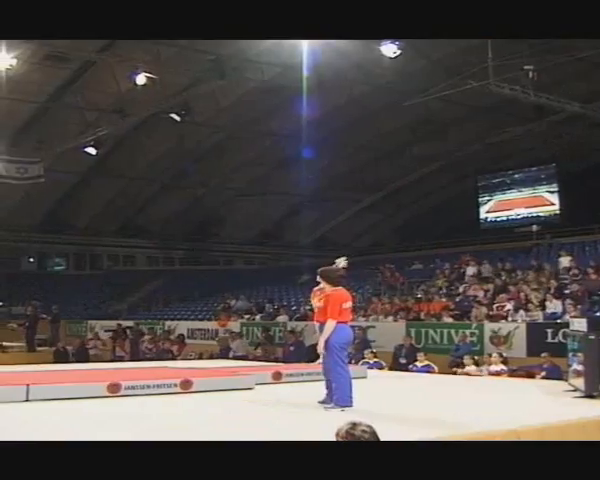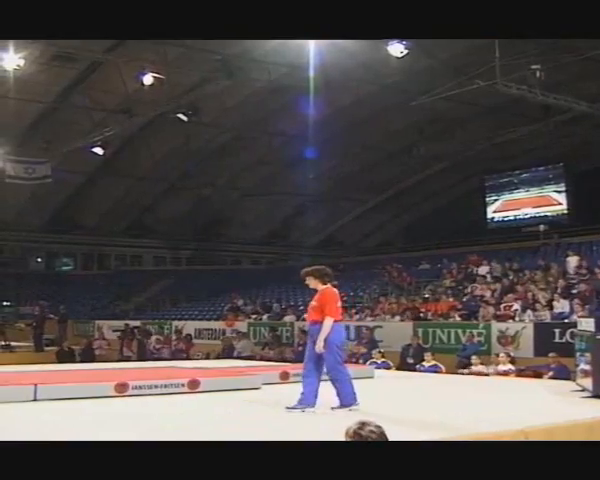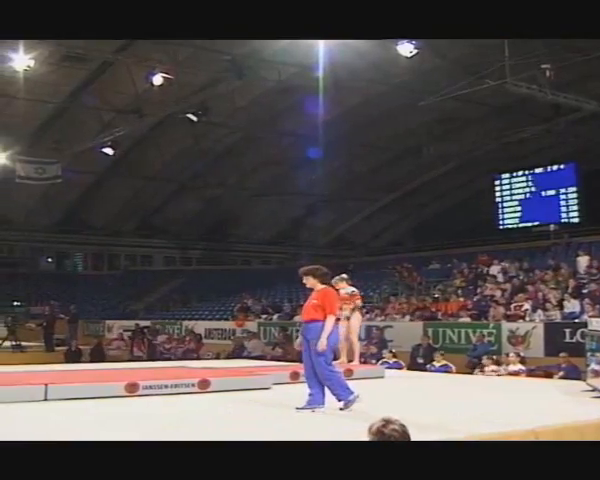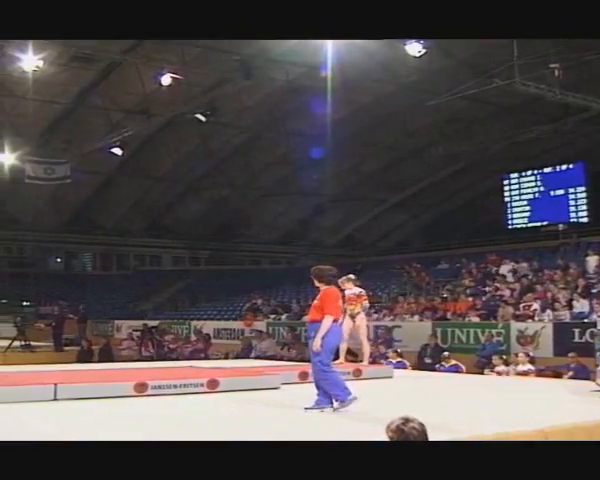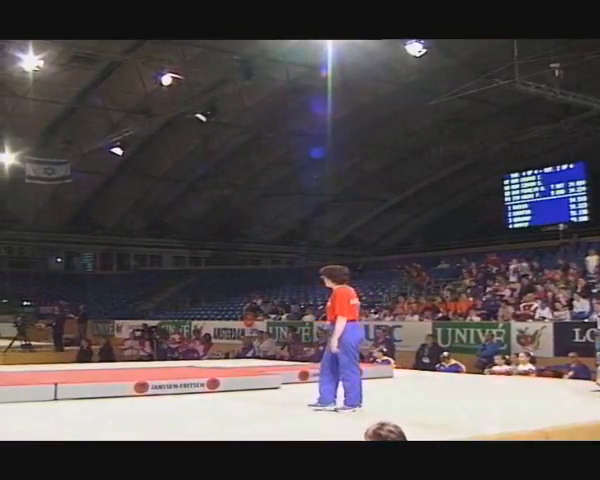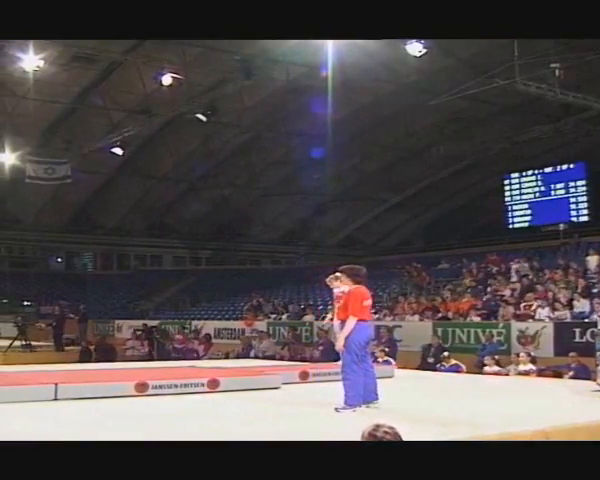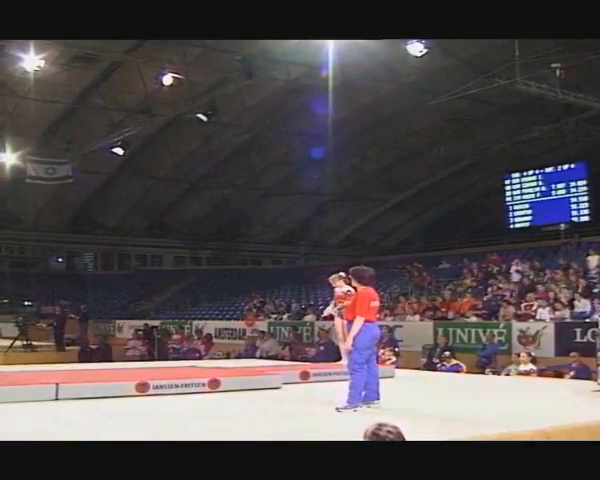
dt=0.7s
person 1, frame 1
left shoulder: (334, 295)
right shoulder: (343, 293)
left elbow: (332, 320)
left wrist: (322, 340)
left hip: (335, 334)
right hip: (342, 331)
left knee: (337, 368)
right knee: (331, 367)
left ankle: (342, 401)
right ankle: (332, 397)
person 1, frame 2
left shoulder: (329, 293)
right shoulder: (321, 293)
left elbow: (329, 318)
left wrist: (321, 339)
right wrist: (316, 338)
left hip: (330, 334)
right hip: (316, 333)
left knee: (336, 369)
right knee: (310, 369)
left ankle: (349, 401)
right ankle: (307, 402)
person 1, frame 3
left shoulder: (328, 293)
right shoulder: (314, 294)
left elbow: (331, 317)
left wrist: (324, 337)
right wrist: (301, 337)
left hip: (322, 332)
right hip: (309, 332)
left knee: (323, 368)
right knee: (310, 369)
left ankle: (347, 395)
right ankle: (316, 401)
person 1, frame 4
left shoulder: (330, 293)
right shoulder: (325, 292)
left elbow: (329, 317)
left wrist: (318, 337)
left hip: (325, 333)
right hip: (319, 332)
left knee: (322, 368)
right knee: (318, 369)
left ankle: (345, 396)
right ankle: (324, 401)
person 1, frame 5
left shoulder: (341, 293)
right shoulder: (347, 291)
left elbow: (342, 318)
left wrist: (335, 338)
left hip: (346, 332)
right hip: (344, 332)
left knee: (348, 368)
right knee: (328, 366)
left ankle: (353, 402)
right ankle: (326, 400)
person 1, frame 6
left shoulder: (355, 293)
right shoulder: (363, 291)
left elbow: (353, 318)
left wrist: (341, 337)
left hip: (355, 331)
right hip: (364, 329)
left knee: (351, 367)
right knee: (365, 365)
left ankle: (352, 402)
right ankle: (370, 398)
person 1, frame 7
left shoulder: (363, 294)
right shoulder: (371, 292)
left elbow: (360, 318)
left wrist: (350, 337)
left hip: (363, 331)
right hip: (371, 330)
left knee: (357, 366)
right knee: (370, 365)
left ankle: (354, 401)
right ankle: (371, 397)
